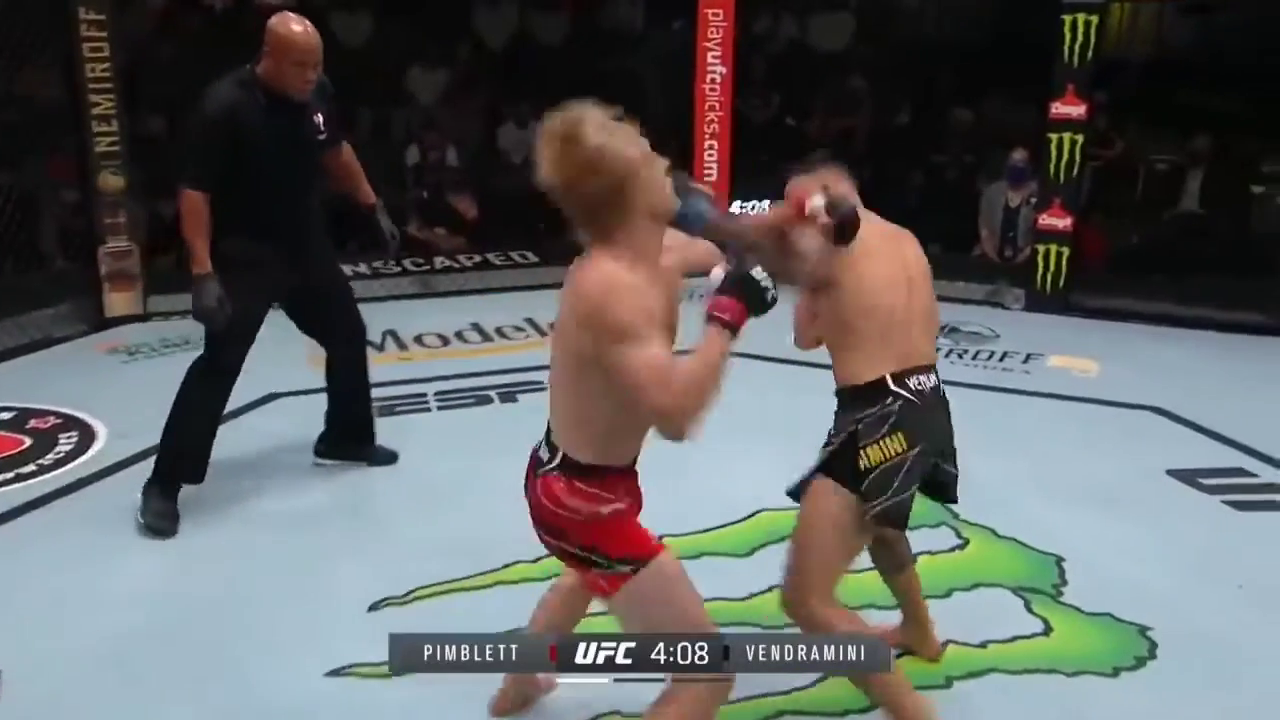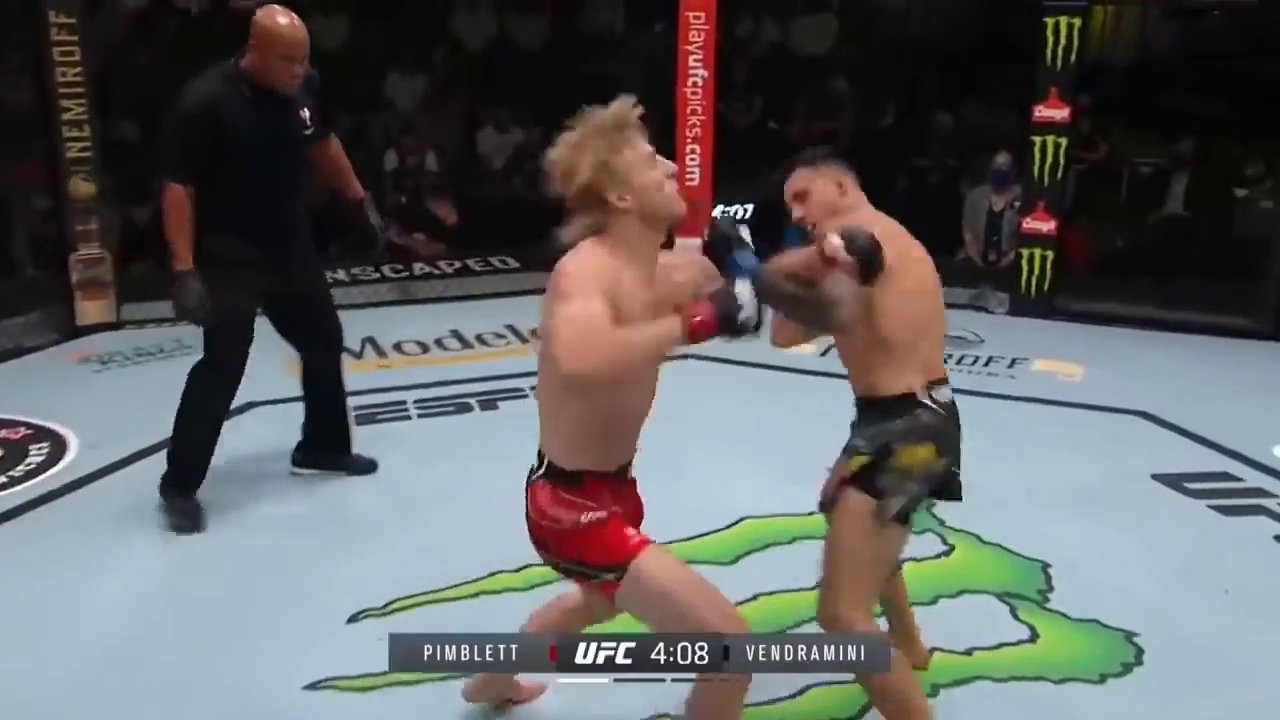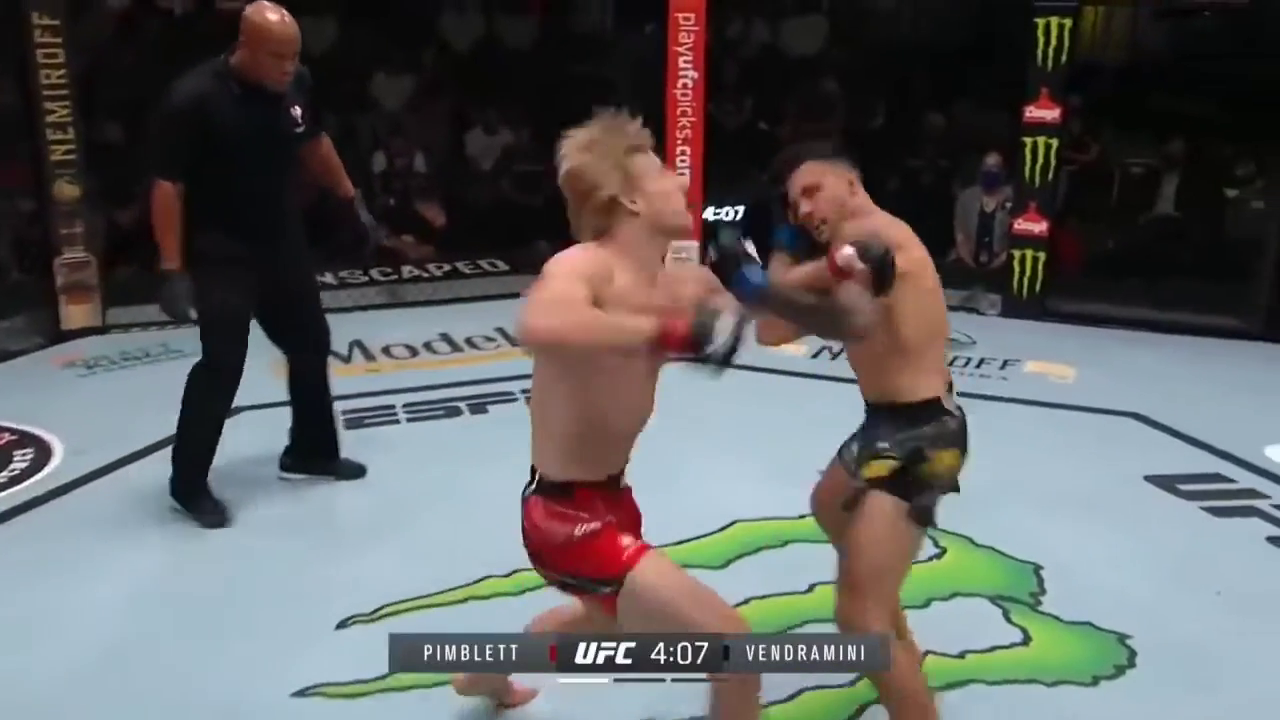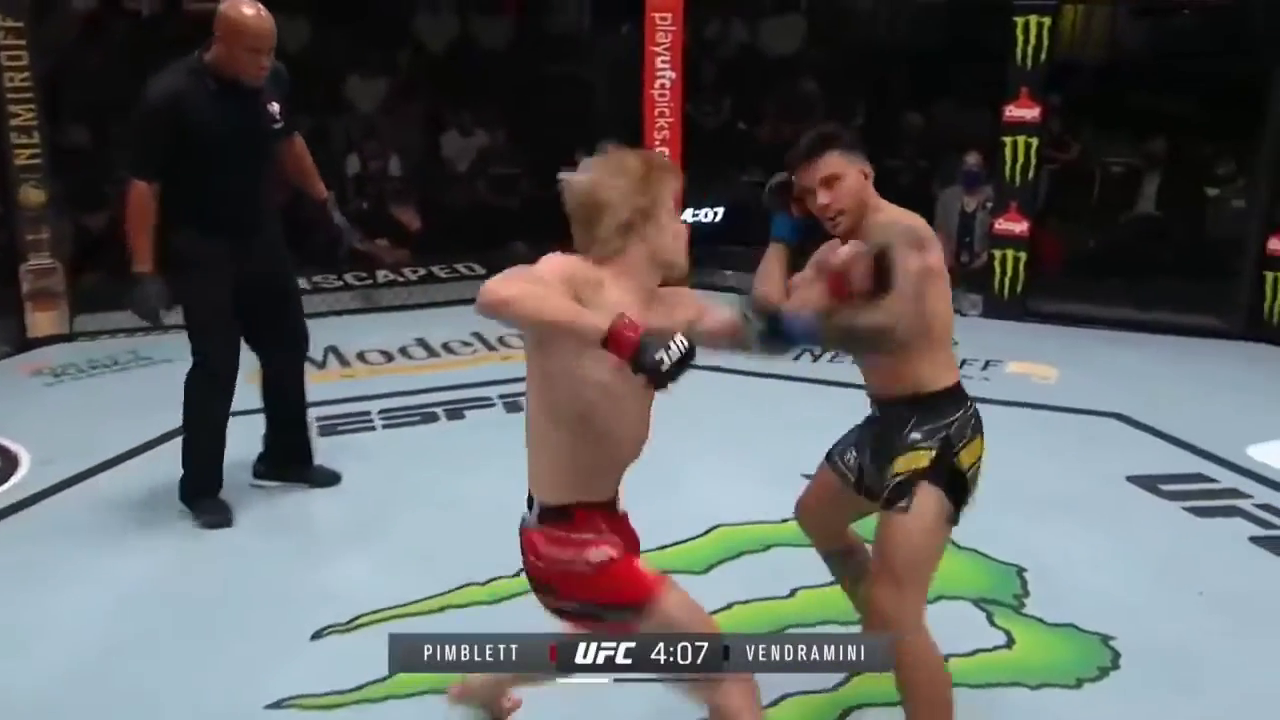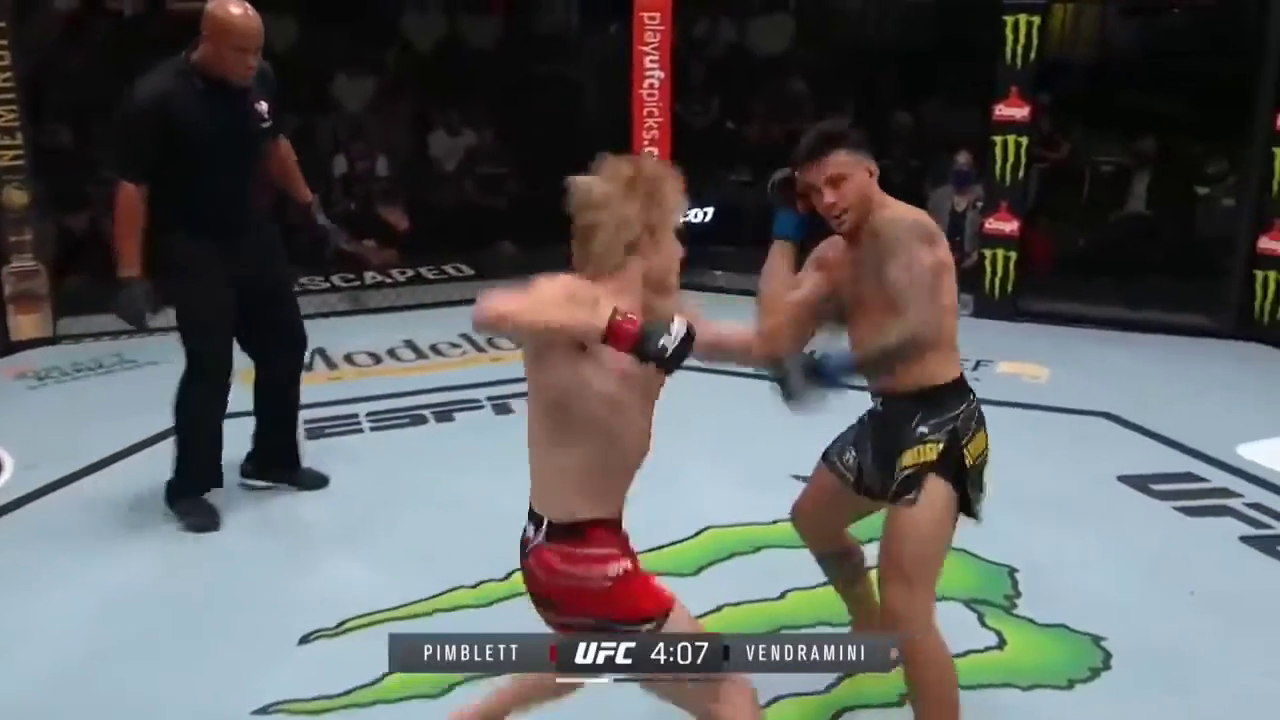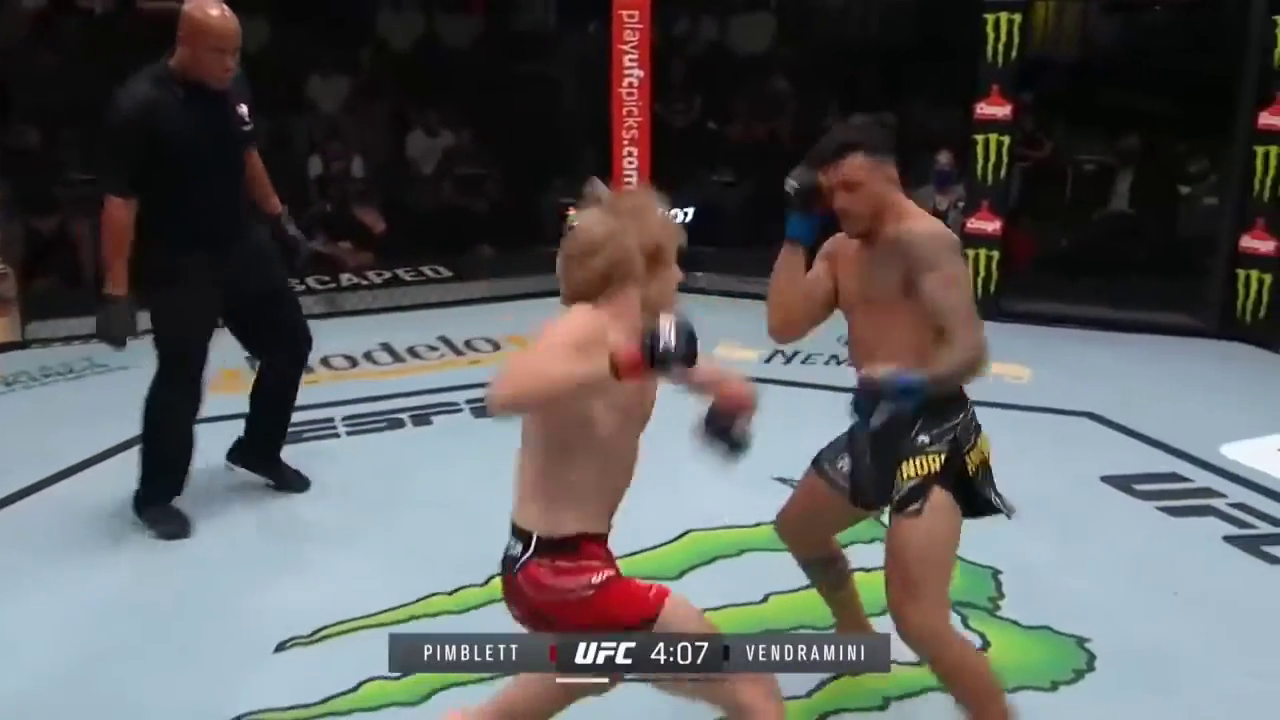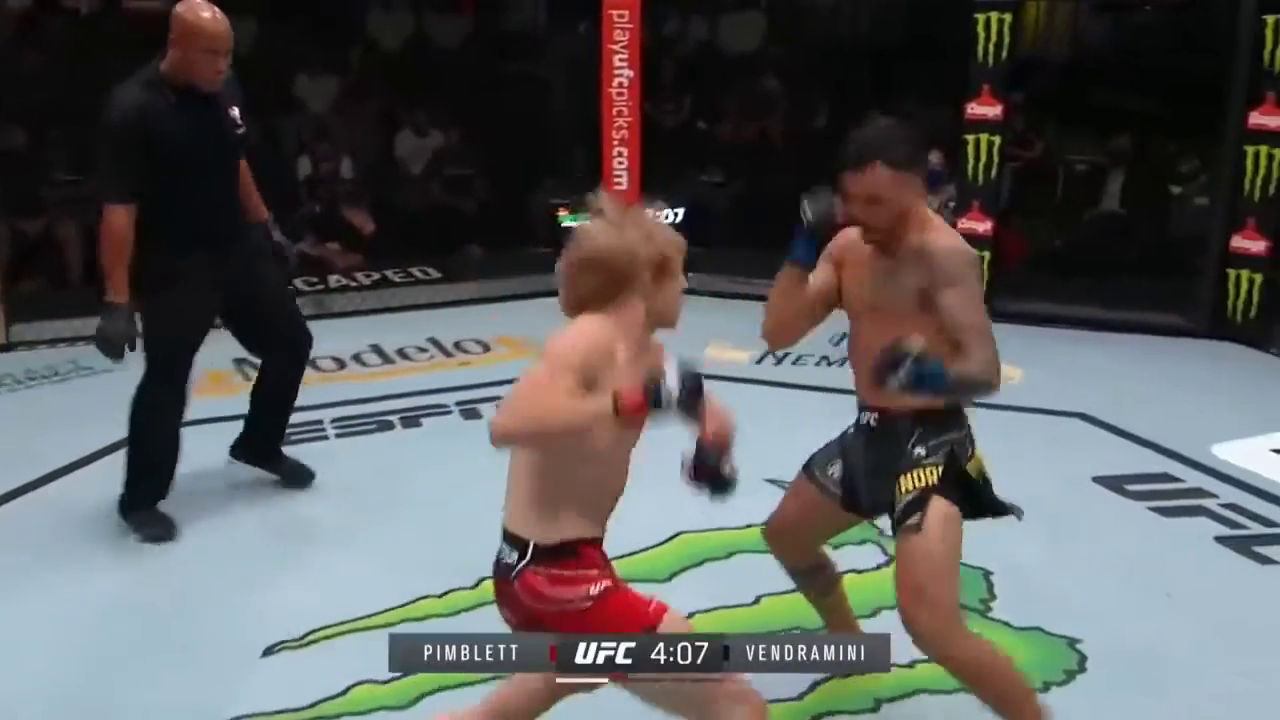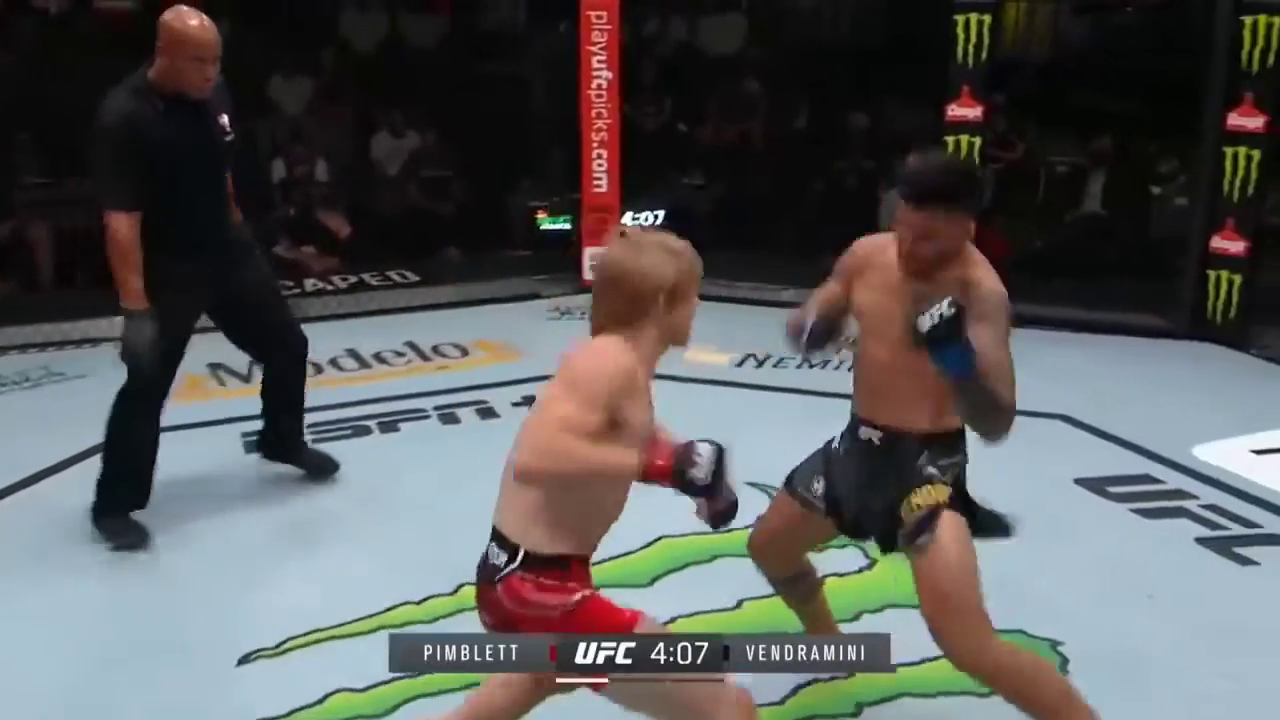
dt=0.1s
person 1, frame 1
left shoulder: (840, 231)
right shoulder: (899, 242)
right elbow: (810, 334)
left hip: (880, 419)
right hip: (919, 407)
left knee: (806, 600)
right knee: (874, 518)
right ankle: (920, 633)
person 1, frame 2
left shoulder: (852, 233)
right shoulder: (891, 239)
right elbow: (793, 329)
left hip: (899, 429)
right hip: (922, 417)
left knee: (841, 613)
right knee: (847, 515)
right ankle: (906, 640)
person 1, frame 3
left shoulder: (867, 238)
right shoulder: (859, 252)
left elbow: (858, 324)
right elbow: (773, 329)
left wrist: (767, 287)
right wrist: (782, 242)
left hip: (918, 434)
right hip: (912, 425)
left knee: (859, 616)
right knee: (830, 508)
right ankle: (896, 640)
person 1, frame 4
left shoulder: (895, 231)
right shoulder: (831, 256)
left elbow: (901, 327)
left hip: (936, 430)
right hip: (888, 421)
left knee: (898, 611)
right knee: (816, 517)
right ankle: (877, 631)
person 1, frame 5
left shoulder: (903, 229)
right shoulder: (832, 255)
left elbow: (922, 331)
right elbow: (774, 337)
left wrist: (830, 369)
left hip: (938, 423)
right hip: (887, 418)
left knee: (904, 609)
right knee: (812, 520)
right ankle: (870, 634)
person 1, frame 6
left shoulder: (922, 240)
right shoulder: (839, 248)
left elbow: (969, 351)
right elbow: (785, 326)
left wrist: (912, 387)
right wrist: (799, 229)
left hip: (933, 433)
right hip: (875, 427)
left knee: (917, 617)
right knee: (797, 528)
right ankle: (857, 635)
person 1, frame 7
left shoulder: (943, 255)
right shoulder: (846, 247)
left elbow: (986, 372)
right elbow: (779, 332)
left wrist: (933, 375)
right wrist: (802, 250)
left hip: (930, 445)
right hip: (867, 435)
left knee: (933, 626)
right knee: (784, 535)
right ankle: (847, 638)
person 1, frame 8
left shoulder: (980, 291)
right shoulder: (866, 255)
left elbow: (997, 426)
right elbow: (821, 316)
left wrist: (958, 358)
right wrist: (806, 325)
left hip: (925, 465)
right hip: (855, 447)
left knee: (966, 645)
right knee: (768, 547)
right ankle: (829, 644)
person 2, frame 1
left shoulder: (656, 250)
right shoulder: (613, 287)
right elbow: (672, 414)
right wrist: (727, 316)
left hip: (558, 476)
right hip: (586, 496)
left knee: (591, 572)
person 2, frame 2
left shoulder: (680, 269)
right shoulder: (590, 269)
right elbow: (578, 363)
right wrist: (696, 322)
left hip: (608, 485)
right hip: (574, 504)
left knee: (603, 597)
person 2, frame 3
left shoulder: (685, 284)
right shoulder: (580, 266)
right elbow: (540, 328)
right wrist: (668, 333)
left hip: (604, 496)
right hip: (569, 516)
left knee: (609, 611)
person 2, frame 4
left shoulder: (672, 308)
right shoulder: (568, 275)
left elbow: (759, 327)
right elbow: (497, 296)
right wrist: (616, 334)
left hip: (594, 523)
right hip: (569, 541)
left knee: (606, 633)
person 2, frame 5
left shoulder: (658, 314)
right shoulder: (570, 298)
left elbow: (753, 342)
right elbow: (491, 312)
right wrist: (616, 328)
left hip: (591, 543)
right hip: (577, 556)
person 2, frame 6
left shoulder: (645, 334)
right shoulder: (586, 330)
left elbow: (734, 391)
right elbow: (506, 393)
left wrist: (730, 401)
right wrist: (624, 361)
left hip: (548, 562)
right hip: (560, 572)
person 2, frame 7
left shoulder: (637, 350)
right shoulder: (590, 340)
left elbow: (711, 418)
right elbow: (507, 425)
left wrist: (711, 446)
right wrist: (629, 403)
left hip: (539, 570)
right hip: (557, 580)
person 2, frame 8
left shoulder: (614, 360)
right shoulder: (614, 363)
left elbow: (642, 442)
right elbow: (534, 461)
left wrist: (694, 471)
right wrist: (652, 463)
left hip: (514, 575)
right hip: (542, 590)
person 3, frame 1
left shoulder: (317, 92)
right shoulder: (225, 106)
left elbow: (335, 150)
right elbow: (195, 193)
left wrist: (373, 206)
right wrist: (204, 275)
left hip: (304, 246)
right hip: (244, 256)
left knee: (348, 336)
right knee: (219, 363)
left ankle: (346, 437)
right ankle: (164, 484)
person 3, frame 2
left shoulder: (303, 87)
right shoulder: (206, 100)
left elbow: (322, 143)
right elbow: (178, 188)
left wrist: (361, 201)
right wrist: (185, 271)
left hip: (290, 244)
right hip: (230, 255)
left knee: (323, 342)
right knee: (223, 364)
left ankle: (323, 447)
right ankle: (179, 484)
person 3, frame 3
left shoulder: (295, 84)
right shoulder: (195, 97)
left elbow: (312, 141)
right elbow: (168, 186)
left wrist: (351, 199)
right wrist: (173, 270)
left hip: (280, 243)
right hip: (220, 254)
left knee: (311, 345)
right knee: (221, 363)
left ankle: (310, 452)
right ankle: (190, 483)
person 3, frame 4
left shoulder: (272, 79)
right shoulder: (171, 95)
left elbow: (287, 141)
right elbow: (143, 185)
left wrist: (325, 201)
right wrist: (144, 270)
left hip: (259, 240)
right hip: (200, 251)
left knee: (286, 347)
right knee: (215, 363)
left ankle: (285, 458)
right ankle: (200, 485)
person 3, frame 5
left shoulder: (258, 80)
right shoulder: (158, 95)
right elbow: (133, 188)
left wrist: (310, 205)
right wrist: (131, 275)
left hip: (251, 242)
right hip: (192, 254)
left knee: (285, 348)
right knee: (209, 367)
left ankle: (272, 459)
right ankle: (188, 489)
person 3, frame 6
left shoulder: (233, 86)
right shoulder: (141, 104)
right elbow: (120, 203)
left wrist: (280, 216)
right wrist: (117, 292)
left hip: (240, 247)
right hip: (176, 265)
left knee: (290, 341)
right knee: (181, 376)
left ankle: (257, 451)
right ankle: (156, 496)
person 3, frame 7
left shoulder: (224, 90)
right shoulder: (135, 109)
right elbow: (119, 210)
left wrist: (264, 224)
right wrist: (118, 302)
left hip: (237, 250)
right hip: (173, 268)
left knee: (291, 341)
right knee: (166, 381)
left ankle: (261, 445)
right ankle: (141, 500)
person 3, frame 8
left shoulder: (212, 96)
right shoulder: (124, 116)
right elbow: (120, 219)
left wrist: (240, 230)
right wrist: (135, 309)
left hip: (227, 254)
right hip: (165, 270)
left knee: (287, 345)
right knee: (146, 387)
left ankle: (284, 442)
right ankle: (114, 505)
